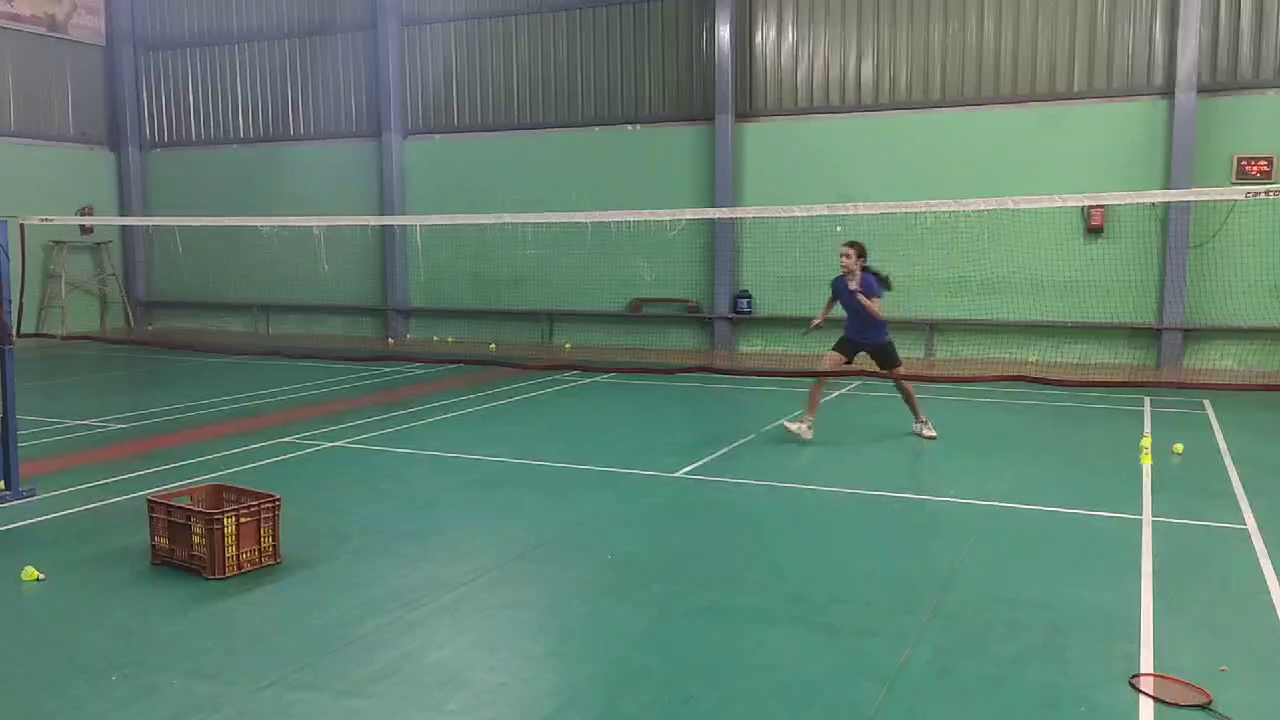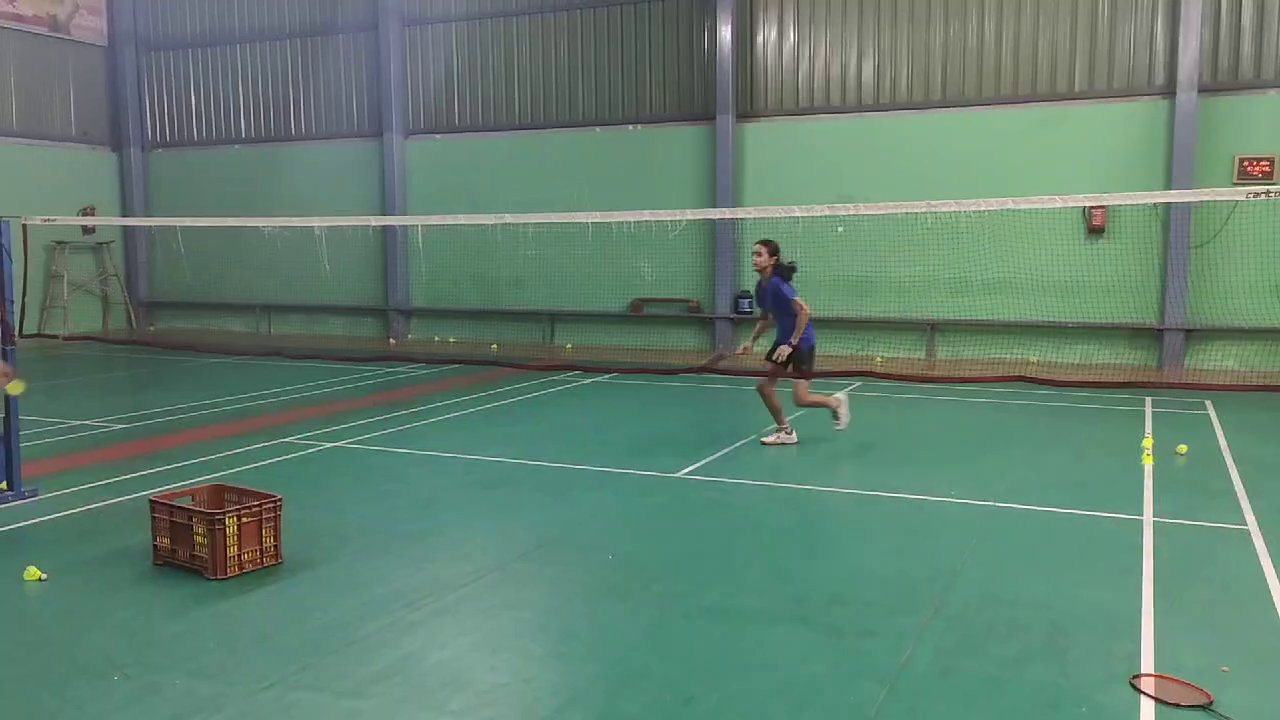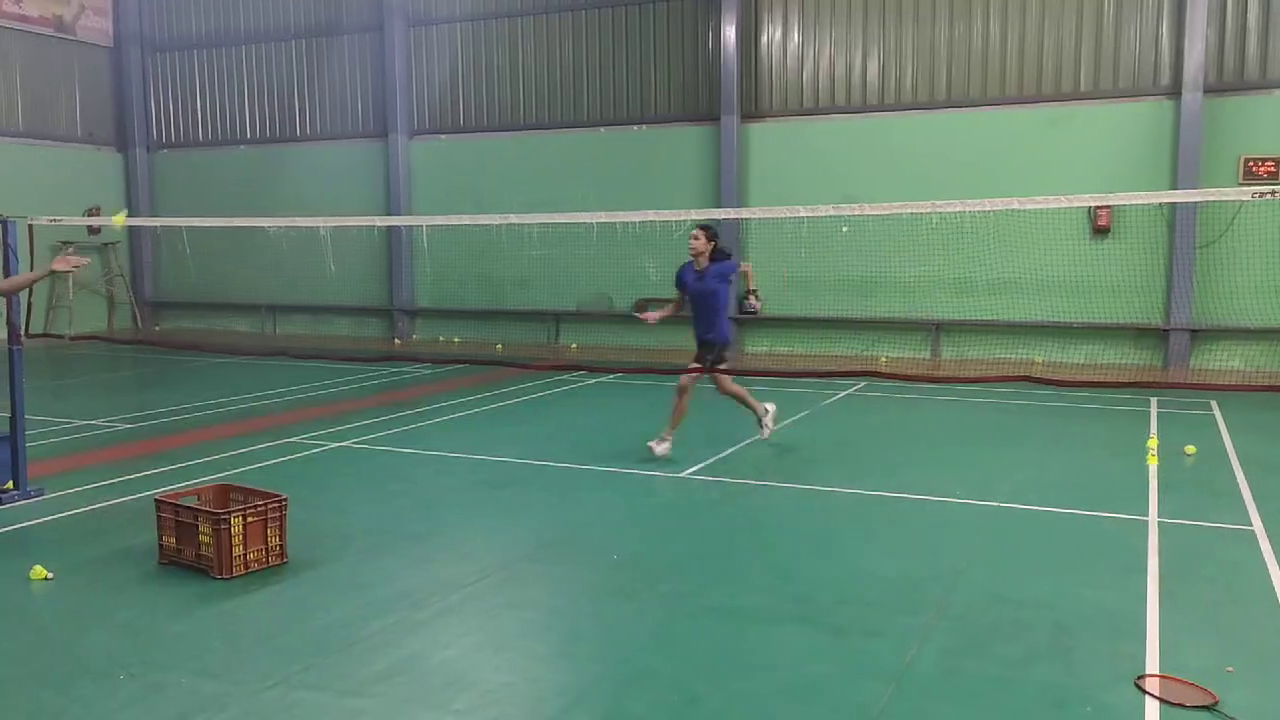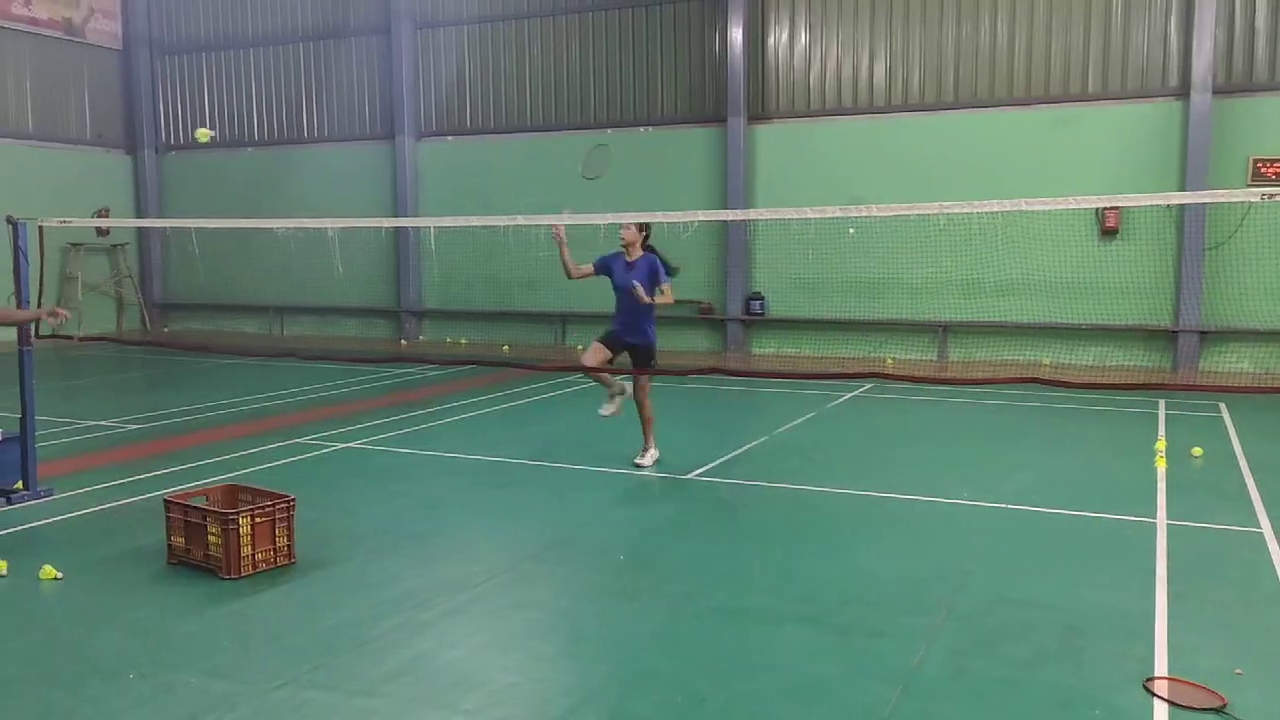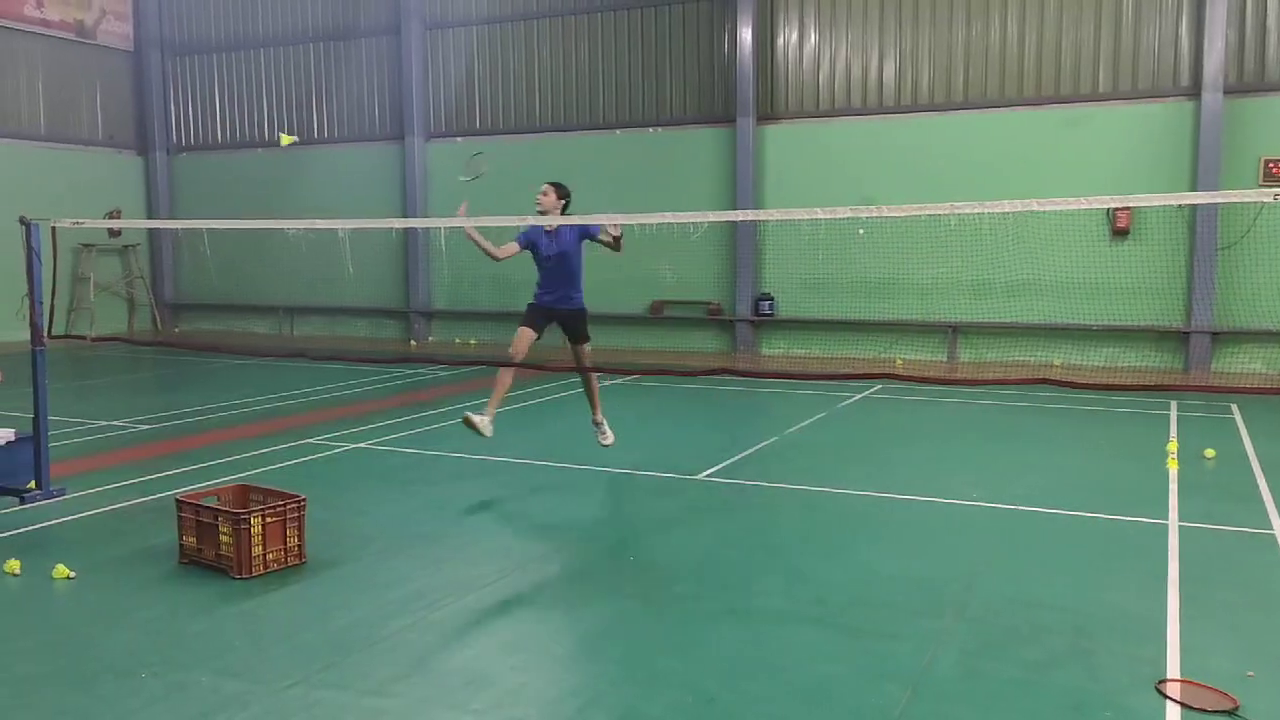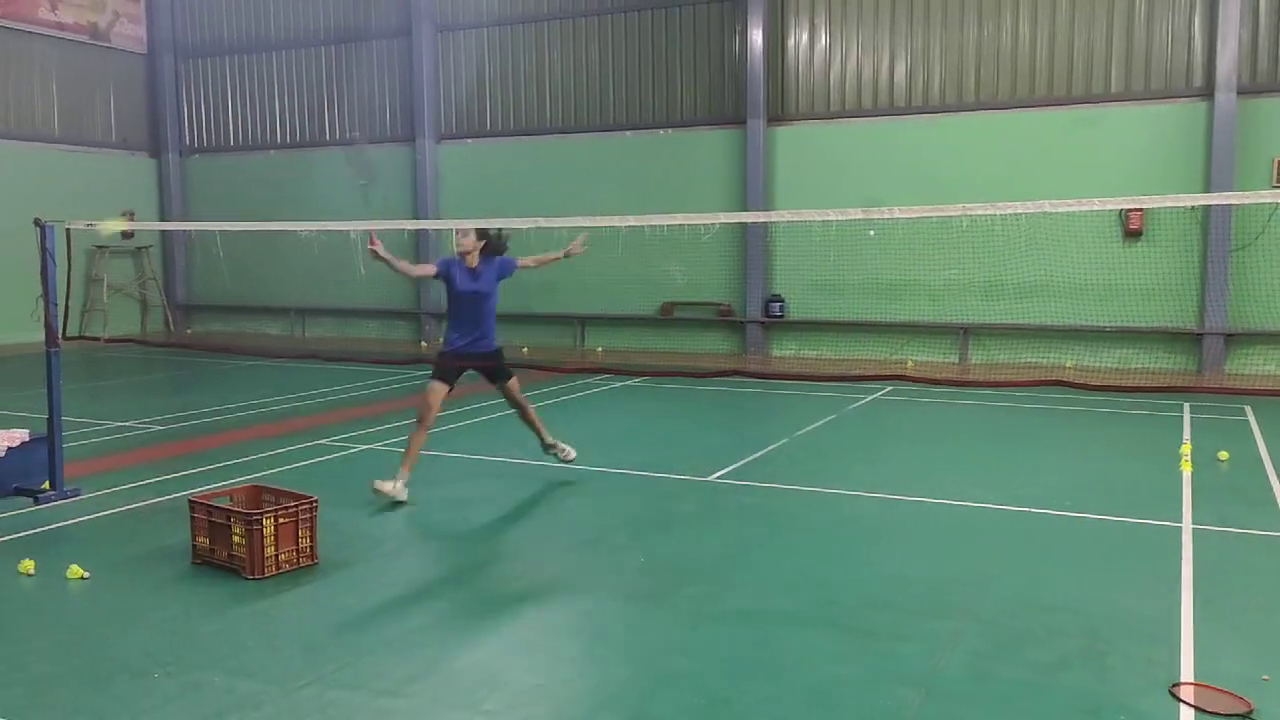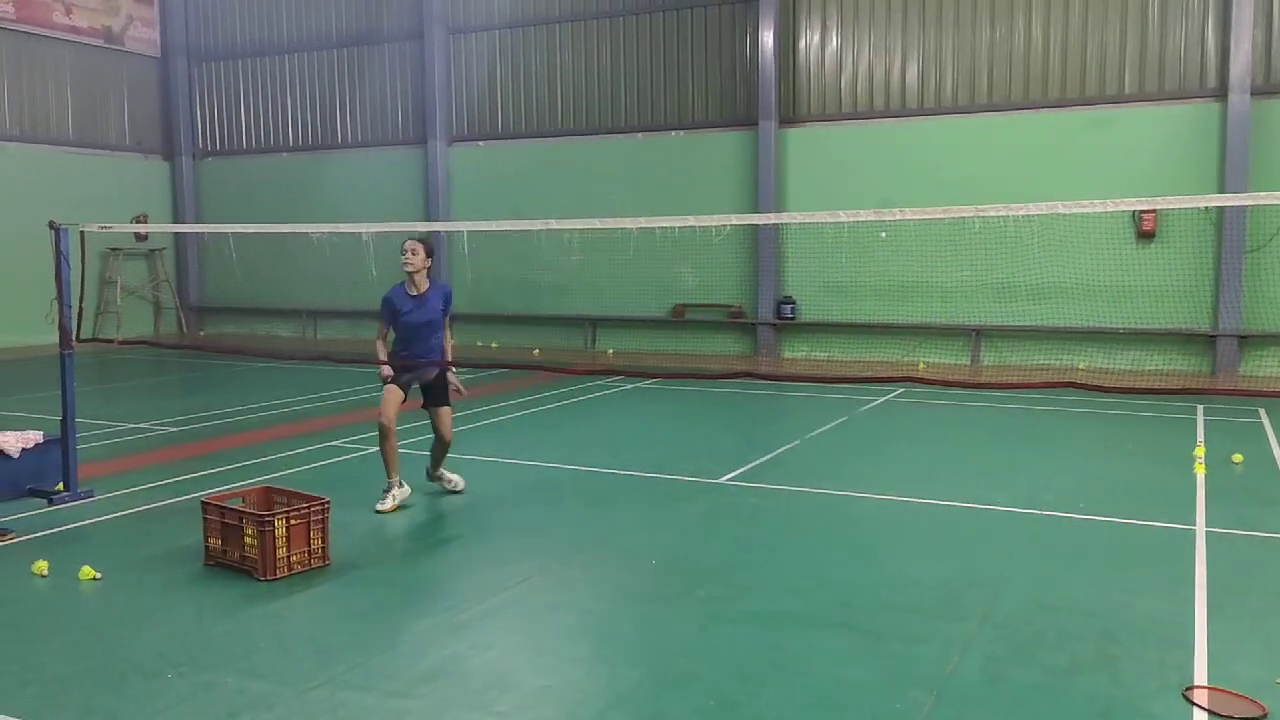
dt=0.2s
person 1, frame 1
left shoulder: (869, 281)
right shoulder: (838, 283)
left elbow: (878, 314)
left wrist: (856, 292)
right wrist: (821, 318)
left hip: (878, 340)
right hip: (852, 337)
left knee: (902, 383)
left ankle: (921, 422)
right ankle: (806, 424)
person 1, frame 2
left shoulder: (778, 284)
right shoulder: (761, 286)
left elbow: (804, 312)
left wrist: (791, 344)
right wrist: (751, 341)
left hip: (802, 342)
right hip: (783, 340)
left knee: (801, 399)
right knee: (763, 387)
left ankle: (836, 402)
right ankle: (785, 430)
person 1, frame 3
left shoulder: (723, 267)
right shoulder: (684, 272)
left elbow: (746, 268)
right elbow: (677, 305)
left wrist: (752, 294)
right wrist: (658, 315)
left hip: (718, 338)
right hip: (703, 337)
left knee: (684, 385)
right knee: (724, 387)
left ankle: (667, 438)
right ankle: (763, 410)
person 1, frame 4
left shoulder: (652, 262)
right shoulder: (611, 260)
left elbow: (668, 298)
right elbow: (573, 273)
left wrist: (649, 300)
right wrist: (562, 244)
left hip: (643, 337)
right hip: (617, 331)
left knee: (641, 397)
right knee: (586, 363)
left ankle: (650, 448)
right ankle: (617, 388)
person 1, frame 5
left shoulder: (577, 227)
right shoulder: (532, 233)
left elbow: (616, 248)
right elbow: (498, 254)
left wrist: (617, 237)
right wrist: (469, 230)
left hip: (572, 306)
right hip: (542, 304)
left knee: (584, 366)
right knee: (513, 357)
left ankle: (598, 420)
right ankle: (486, 418)
person 1, frame 6
left shoulder: (496, 266)
right shoulder: (450, 266)
left elbow: (530, 262)
right elbow: (412, 271)
left wrist: (565, 254)
right wrist: (384, 256)
left hip: (487, 349)
right hip: (455, 351)
left knee: (519, 402)
right knee: (426, 416)
left ankle: (549, 442)
right ankle: (400, 480)
person 1, frame 7
left shoulder: (442, 291)
right shoulder: (392, 297)
right elbow: (380, 338)
left wrist: (450, 368)
right wrist: (384, 364)
left hip: (433, 369)
right hip: (401, 366)
left knee: (444, 436)
right knee: (386, 422)
left ankle: (436, 470)
right ankle: (395, 486)
